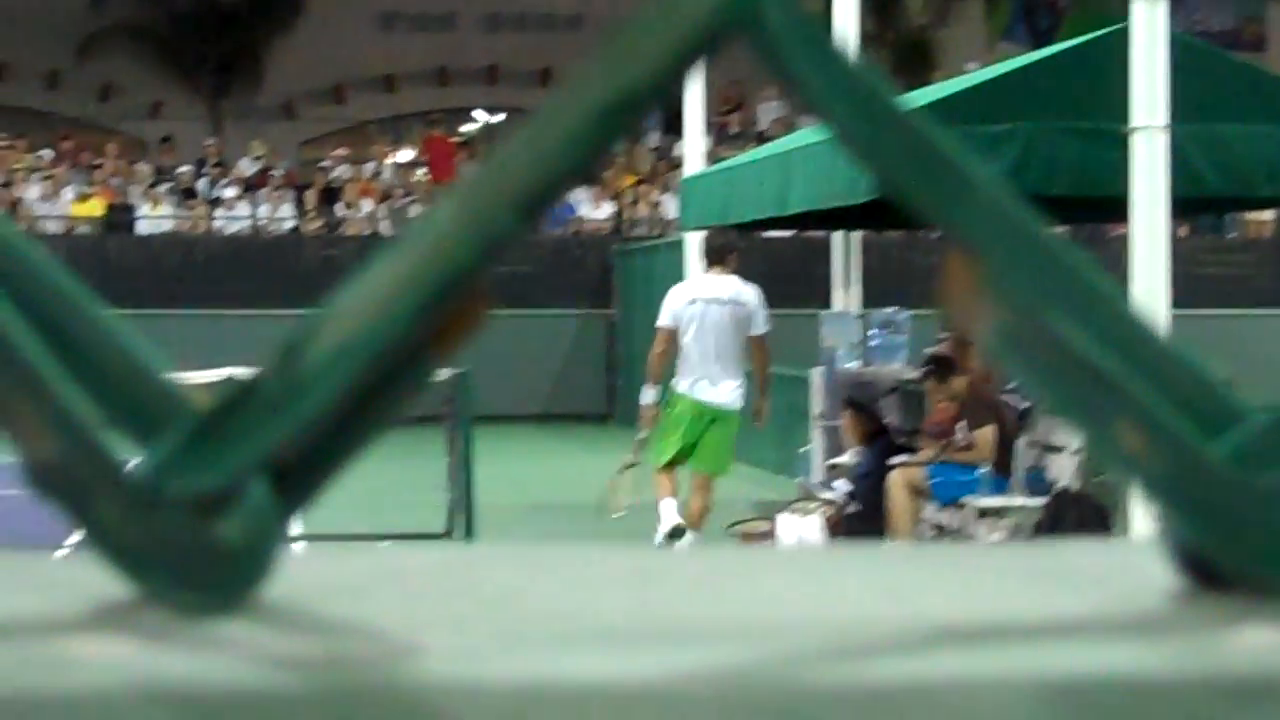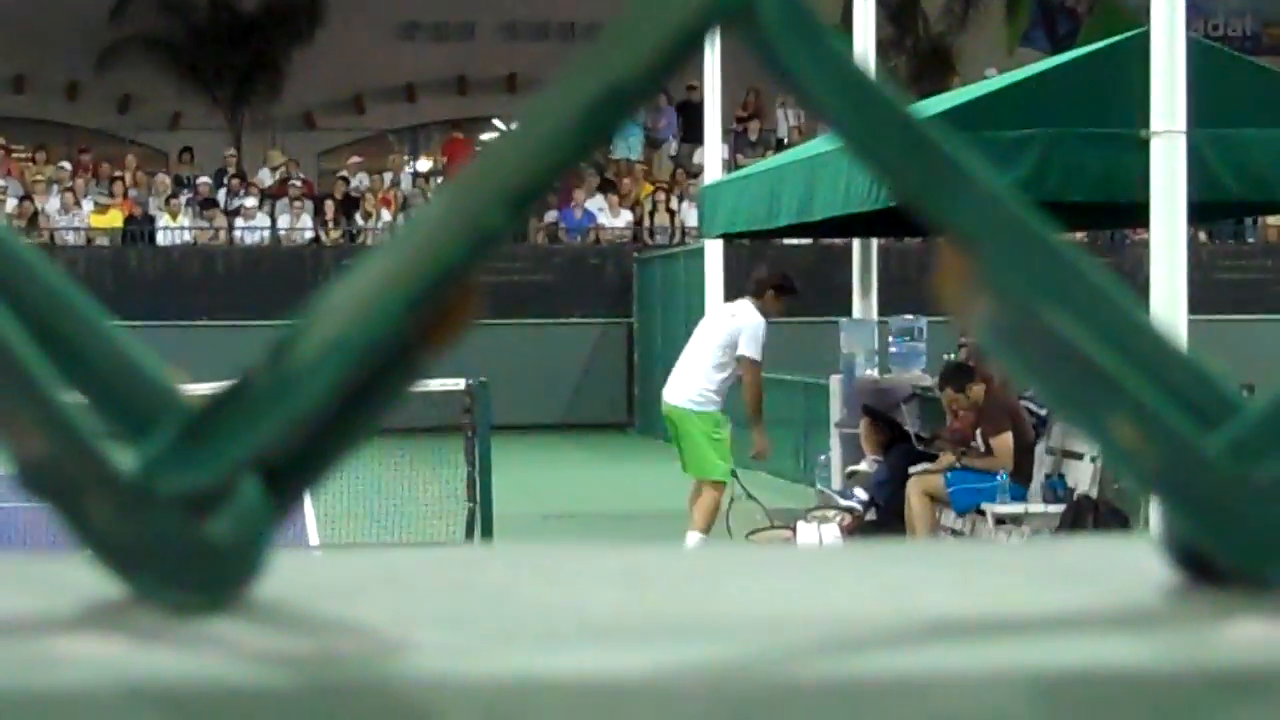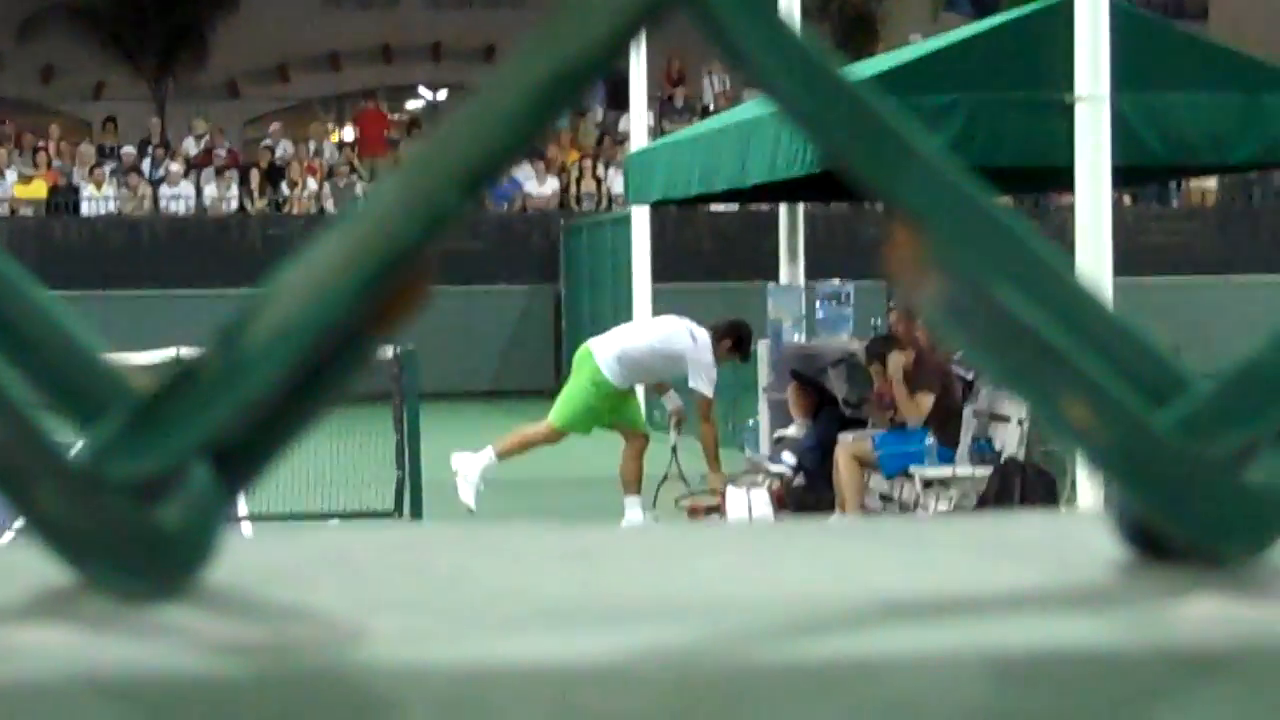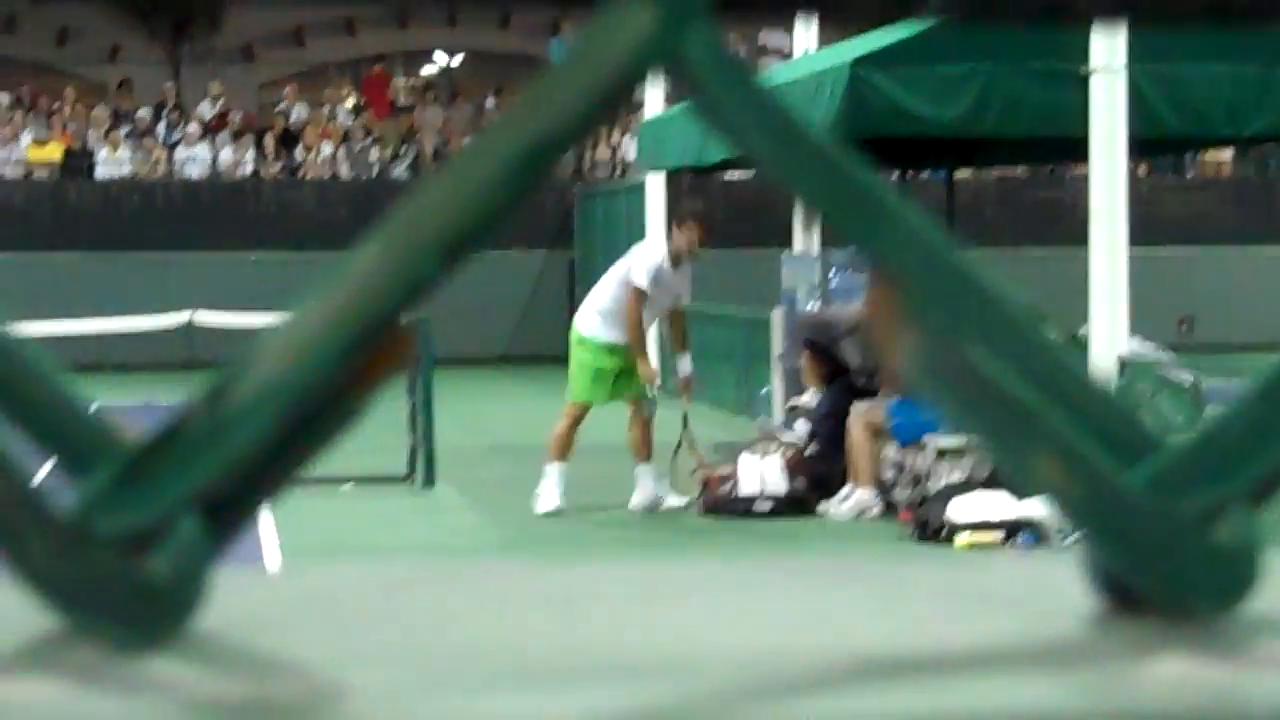
dt=0.5s
person 1, frame 1
left shoulder: (680, 293)
right shoulder: (750, 294)
left elbow: (660, 351)
right elbow: (760, 354)
left wrist: (649, 396)
right wrist: (762, 398)
left hip: (687, 396)
right hip: (729, 402)
left knee: (664, 464)
right knee: (703, 479)
left ankle: (670, 515)
right ankle: (683, 552)
person 1, frame 2
left shoulder: (724, 312)
right shoulder: (753, 320)
right elbow: (751, 380)
left wrist: (722, 416)
right wrist: (758, 431)
left hip: (673, 397)
right hip: (697, 405)
left knee: (704, 480)
right knee: (714, 484)
left ankle: (696, 549)
person 1, frame 3
left shoulder: (686, 330)
right shoulder: (704, 357)
right elbow: (706, 422)
left wrist: (670, 400)
right wrist: (716, 473)
left hip: (610, 371)
right hip: (598, 369)
left knee: (637, 438)
right knee: (553, 431)
left ankle: (633, 518)
right ankle: (475, 466)
person 1, frame 4
left shoulder: (683, 269)
right shoulder: (649, 257)
left elbow: (676, 319)
right elbow: (631, 311)
left wrist: (684, 366)
right wrist: (642, 362)
left hip: (625, 341)
right hip: (593, 336)
left knee: (643, 409)
right knee: (577, 409)
left ankle: (647, 489)
right ankle: (551, 484)
